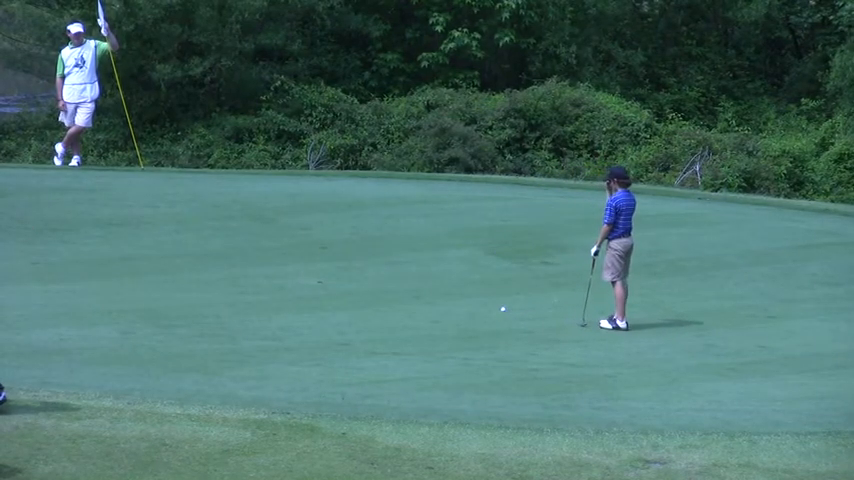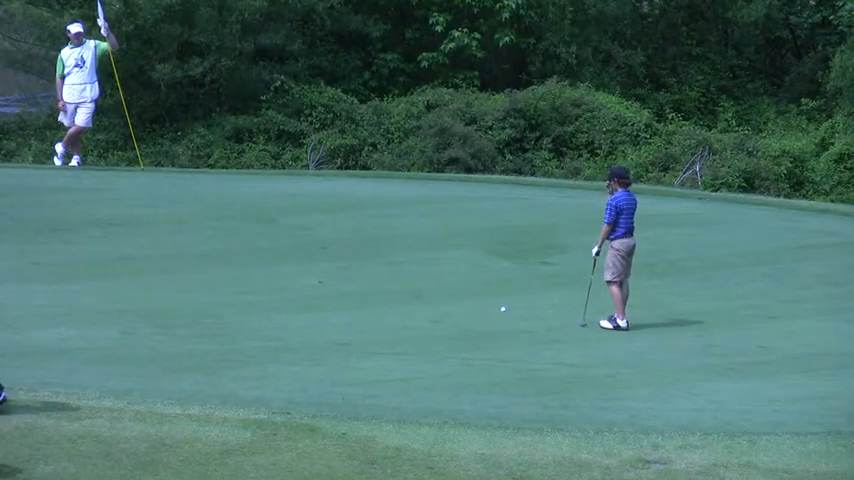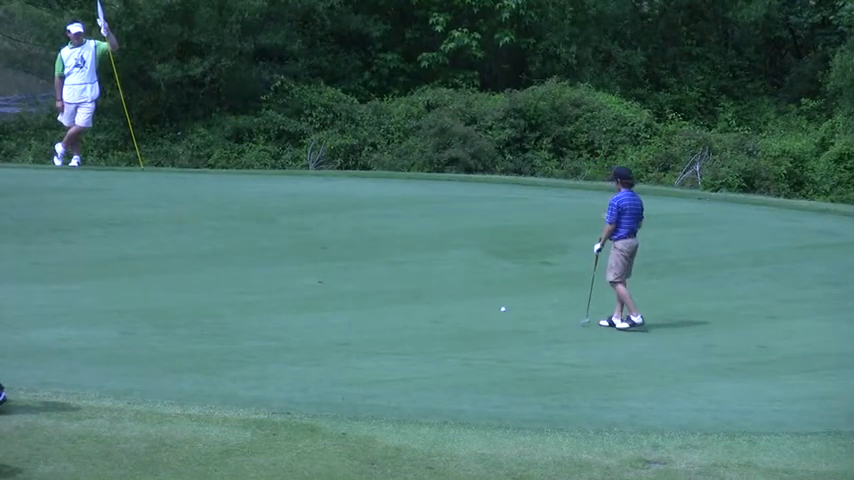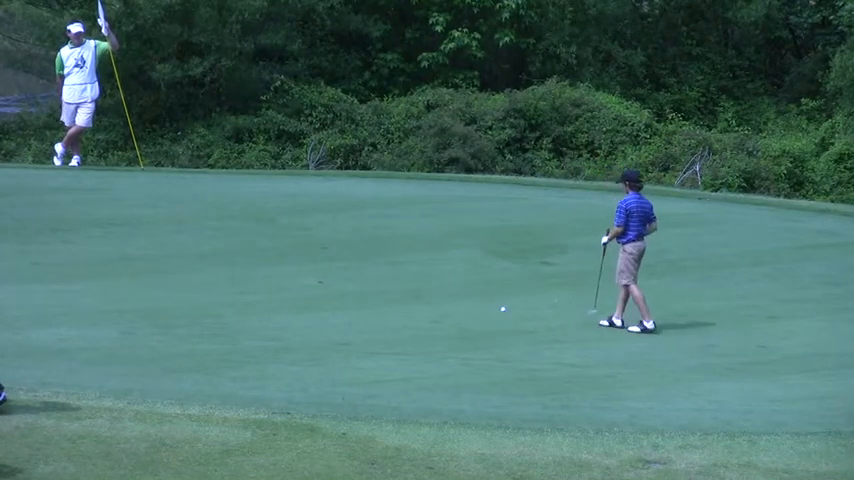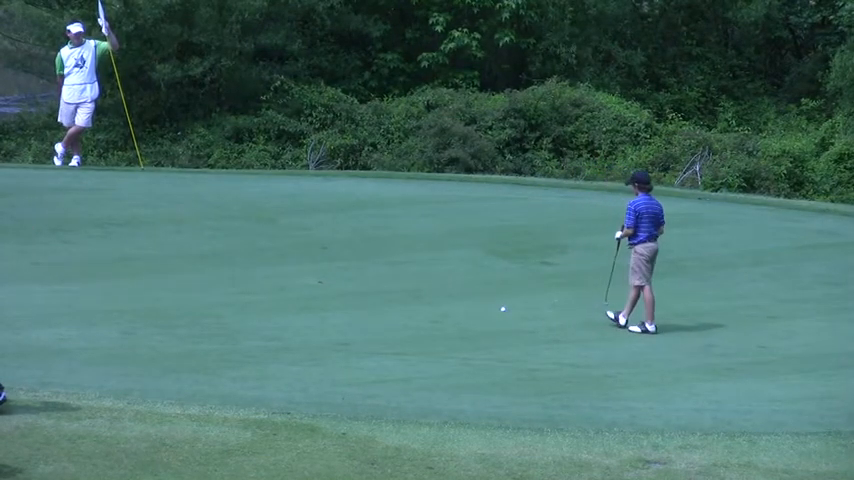
dt=0.2s
person 1, frame 1
left shoulder: (614, 200)
right shoulder: (631, 197)
left elbow: (607, 226)
left wrist: (597, 245)
right wrist: (609, 191)
left hip: (616, 243)
right hip: (628, 240)
left knee: (616, 281)
right knee: (622, 280)
left ankle: (620, 321)
right ankle: (618, 316)
person 1, frame 2
left shoulder: (614, 200)
right shoulder: (632, 198)
left elbow: (608, 226)
left wrist: (598, 245)
right wrist: (611, 193)
left hip: (618, 243)
right hip: (630, 241)
left knee: (612, 281)
right knee: (622, 280)
left ankle: (621, 319)
right ankle: (618, 316)
person 1, frame 3
left shoulder: (616, 200)
right shoulder: (638, 199)
left elbow: (610, 227)
right elbow: (639, 223)
left wrist: (600, 243)
left hip: (621, 243)
right hip: (633, 241)
left knee: (615, 281)
right knee: (621, 280)
left ankle: (635, 315)
right ankle: (617, 317)
person 1, frame 4
left shoulder: (624, 203)
right shoulder: (647, 203)
left elbow: (619, 229)
right elbow: (653, 226)
left wrist: (607, 238)
left hip: (629, 246)
right hip: (640, 244)
left knee: (631, 284)
right knee: (625, 282)
left ankle: (648, 322)
right ankle: (617, 318)
person 1, frame 5
left shoulder: (634, 204)
right shoulder: (657, 204)
left elbow: (629, 231)
right elbow: (661, 230)
left wrist: (619, 234)
left hip: (641, 247)
right hip: (653, 245)
left knee: (644, 285)
right knee: (636, 283)
left ankle: (650, 324)
right ankle: (623, 316)
person 2, frame 1
left shoulder: (93, 46)
right shoulder: (64, 53)
left elbow: (114, 47)
right elbow: (59, 77)
left wrist: (107, 32)
right wrist: (60, 99)
left hip: (87, 96)
right hip: (69, 97)
left knee: (80, 127)
right knee: (72, 128)
left ankle: (62, 147)
right ankle: (76, 156)
person 2, frame 2
left shoulder: (93, 46)
right shoulder: (64, 53)
left elbow: (114, 47)
right elbow: (59, 77)
left wrist: (107, 32)
right wrist: (60, 99)
left hip: (87, 96)
right hip: (69, 97)
left knee: (80, 127)
right knee: (72, 128)
left ankle: (62, 147)
right ankle: (76, 156)
person 2, frame 3
left shoulder: (93, 46)
right shoulder: (63, 53)
left elbow: (114, 47)
right elbow: (59, 77)
left wrist: (107, 32)
right wrist: (58, 99)
left hip: (88, 96)
right hip: (69, 97)
left knee: (80, 127)
right knee: (71, 128)
left ankle: (62, 147)
right ankle: (76, 156)
person 2, frame 4
left shoulder: (93, 46)
right shoulder: (63, 53)
left elbow: (114, 47)
right elbow: (59, 76)
left wrist: (108, 32)
right wrist: (61, 96)
left hip: (88, 96)
right hip: (69, 96)
left knee: (81, 127)
right knee: (72, 128)
left ankle: (62, 147)
right ankle: (76, 156)
person 2, frame 5
left shoulder: (93, 46)
right shoulder: (63, 53)
left elbow: (114, 47)
right elbow: (60, 76)
left wrist: (108, 32)
right wrist: (62, 94)
left hip: (87, 96)
right hip: (69, 97)
left knee: (80, 127)
right knee: (71, 128)
left ankle: (61, 147)
right ankle: (76, 156)
